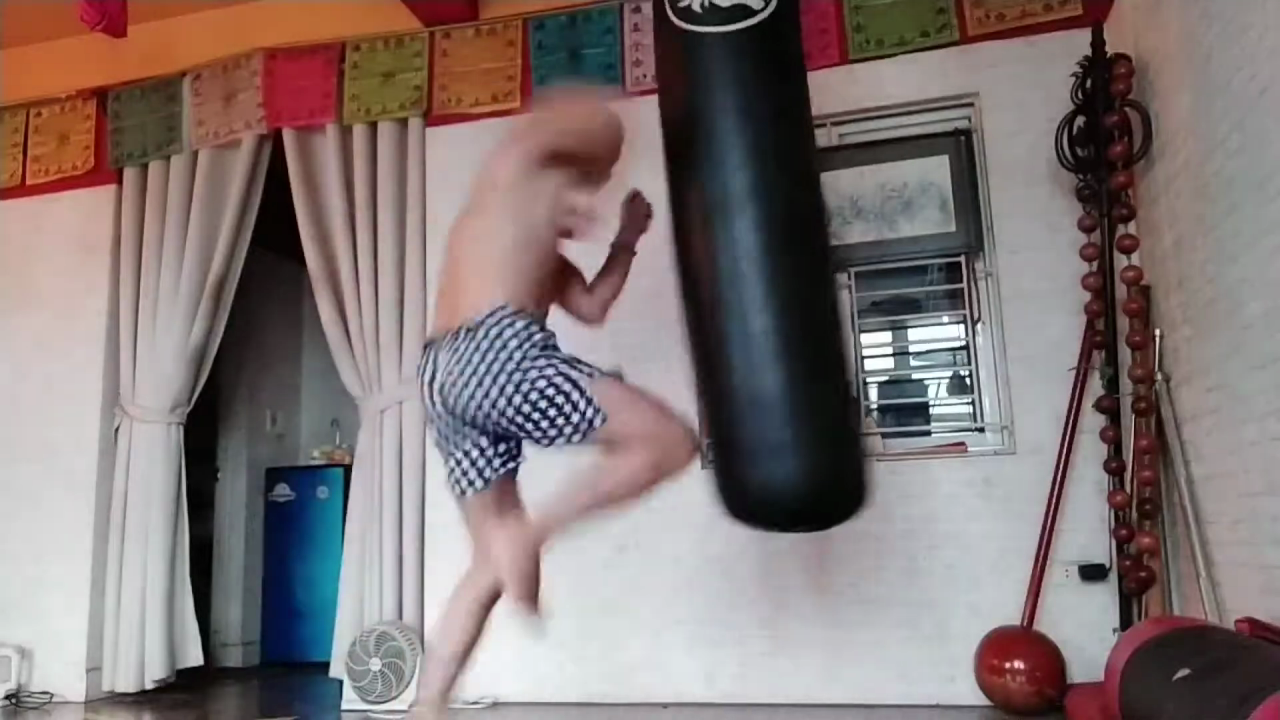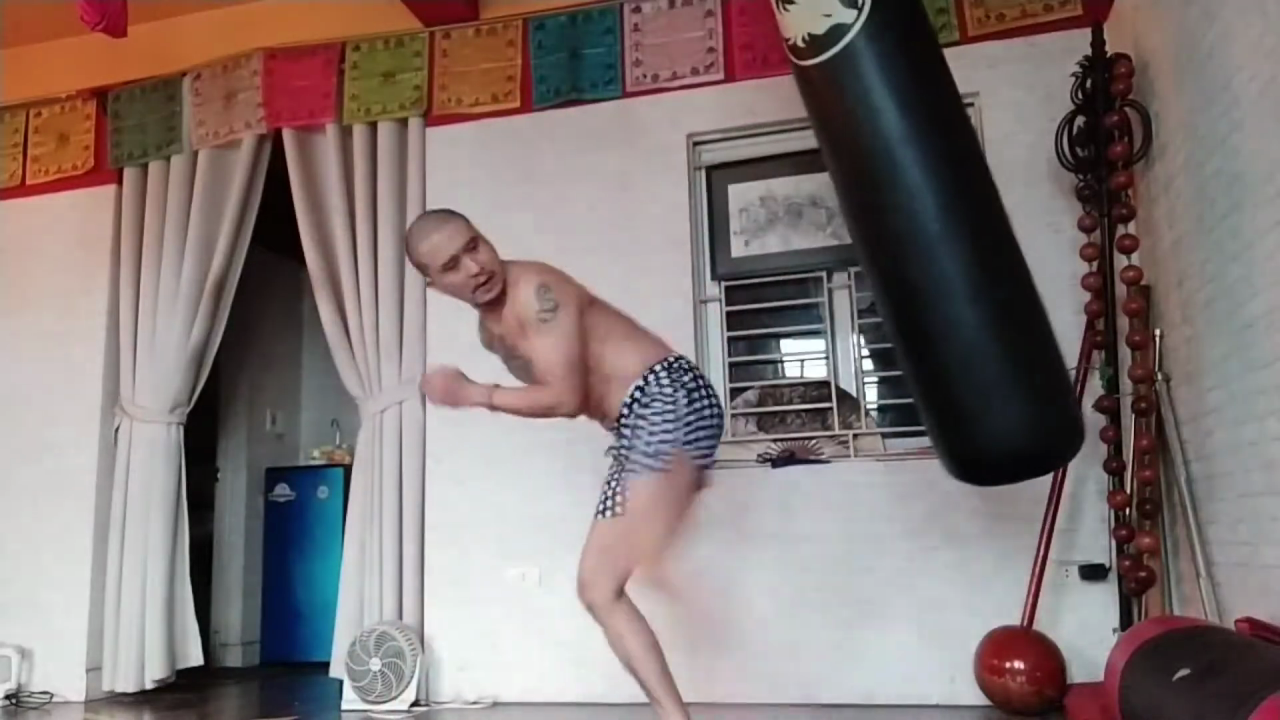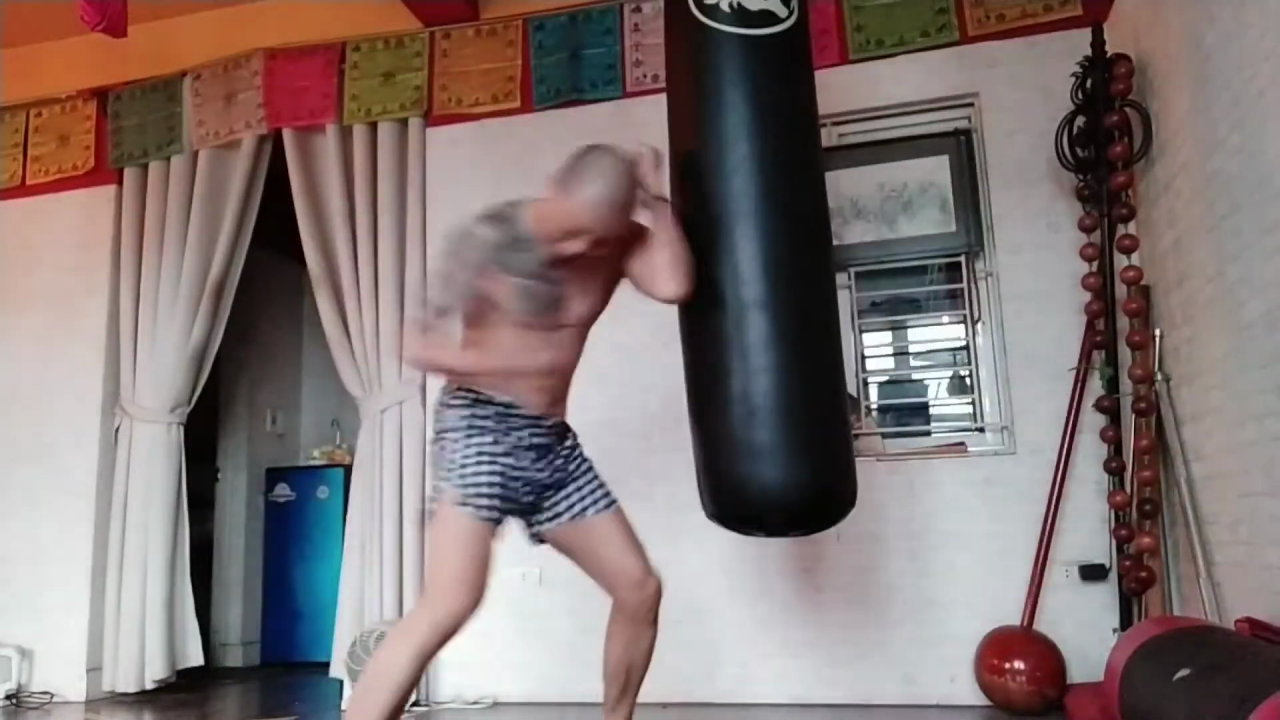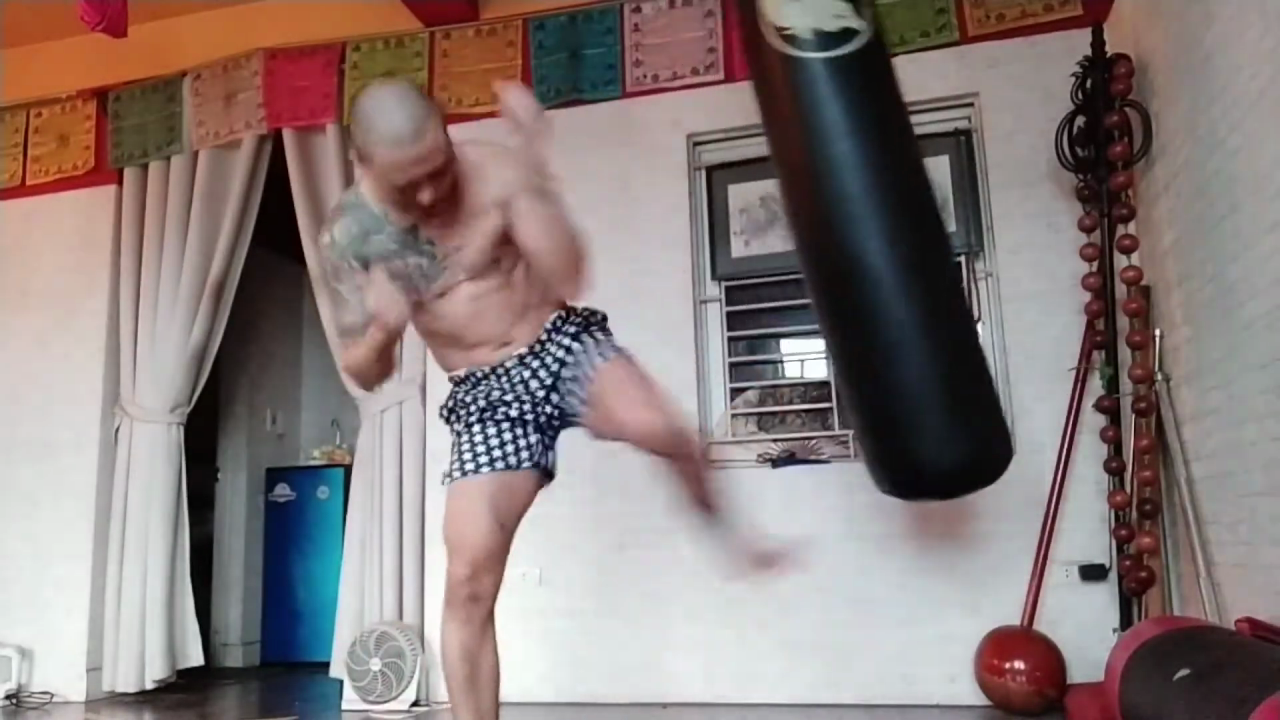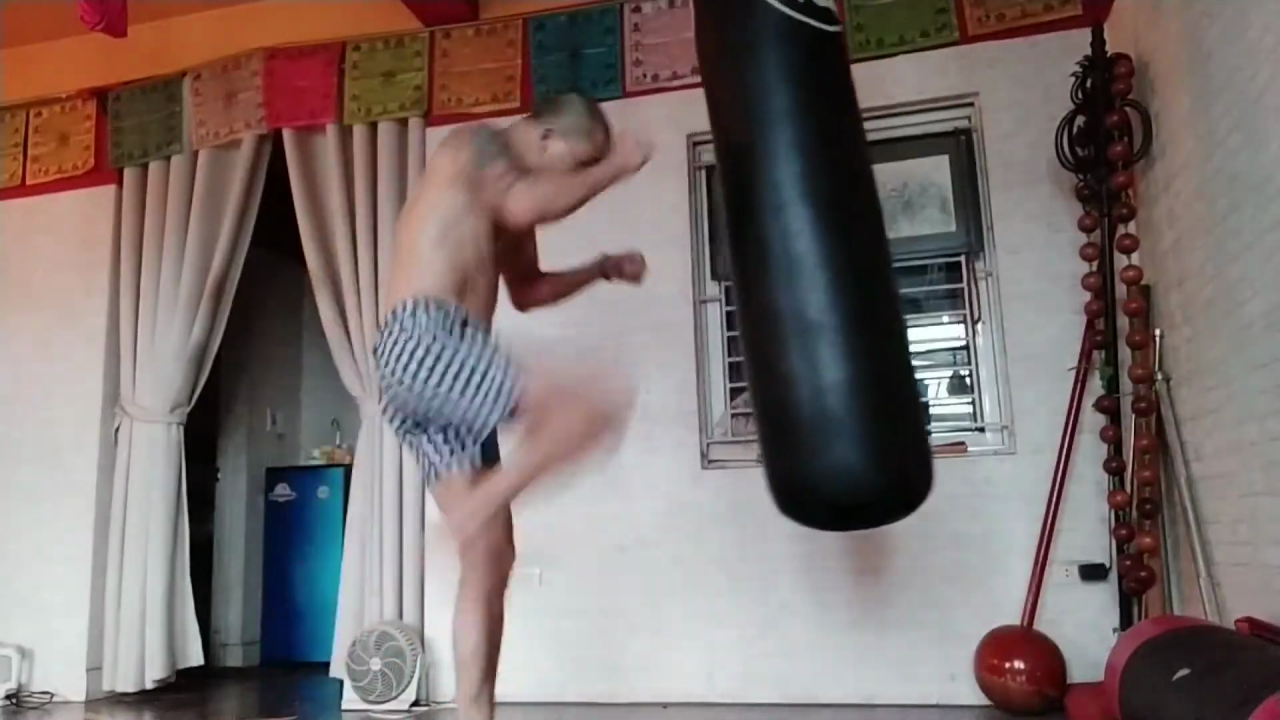
dt=0.7s
person 1, frame 1
right shoulder: (528, 158)
left elbow: (591, 309)
right elbow: (597, 119)
left wrist: (628, 238)
right wrist: (583, 182)
left hip: (449, 373)
right hip: (500, 354)
left knee: (499, 562)
right knee: (671, 444)
right ankle: (521, 540)
person 1, frame 2
left shoulder: (537, 289)
right shoulder: (492, 324)
left elbow: (566, 397)
left wrist: (471, 392)
left hip: (670, 399)
right hip: (648, 422)
left knee: (640, 546)
right knee: (598, 590)
person 1, frame 3
left shoulder: (622, 242)
right shoulder: (491, 235)
left elbow: (676, 286)
right elbow: (423, 348)
left wrist: (654, 200)
right wrist: (521, 362)
left hip: (550, 443)
right hip: (481, 430)
left knee: (640, 588)
right knee: (449, 604)
person 1, frame 4
left shoulder: (486, 168)
right shoulder: (348, 234)
left elbow: (566, 282)
right elbow: (366, 373)
left wrist: (528, 176)
right wrist: (381, 328)
left hip: (562, 345)
right hip: (486, 400)
left knee: (663, 431)
right knee: (468, 584)
left ankle: (723, 528)
person 1, frame 5
left shoulder: (510, 182)
right shoulder: (478, 140)
left elbow: (527, 291)
right elbow: (524, 205)
left wrist: (600, 268)
right wrist: (618, 167)
left hip: (444, 351)
right hip: (424, 339)
left knee: (490, 556)
right knee: (599, 407)
right ankle: (487, 502)
